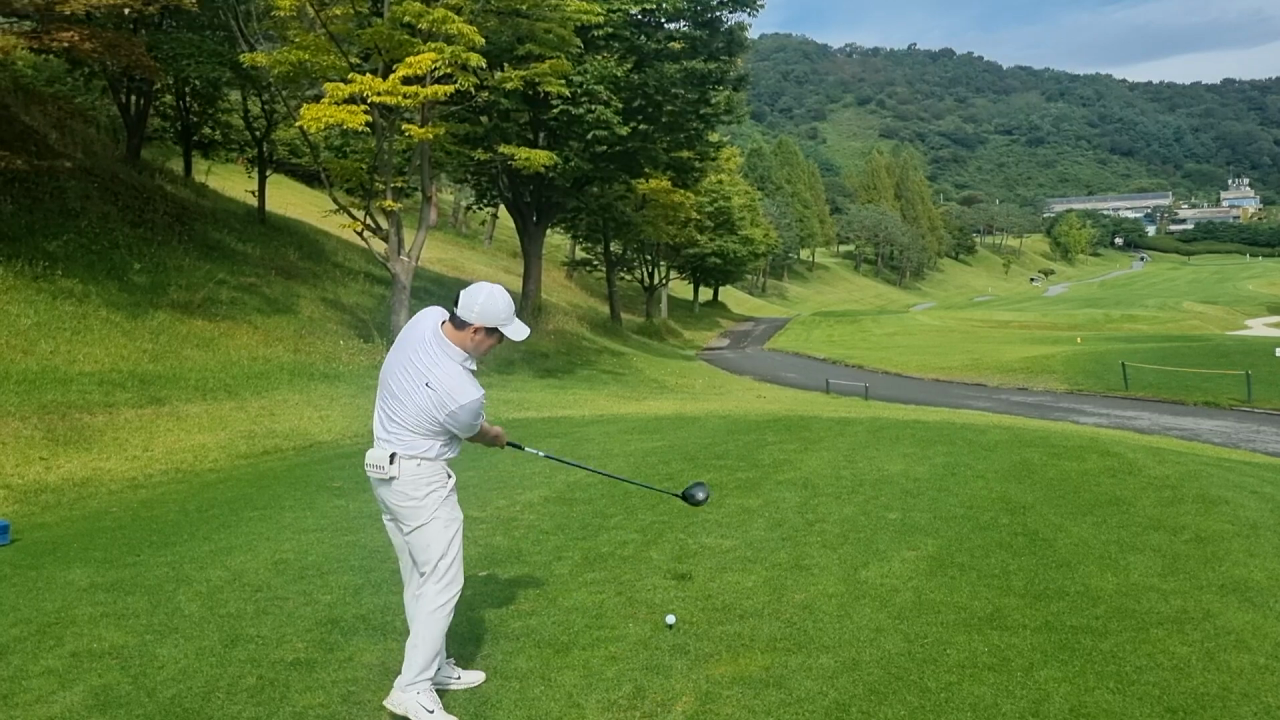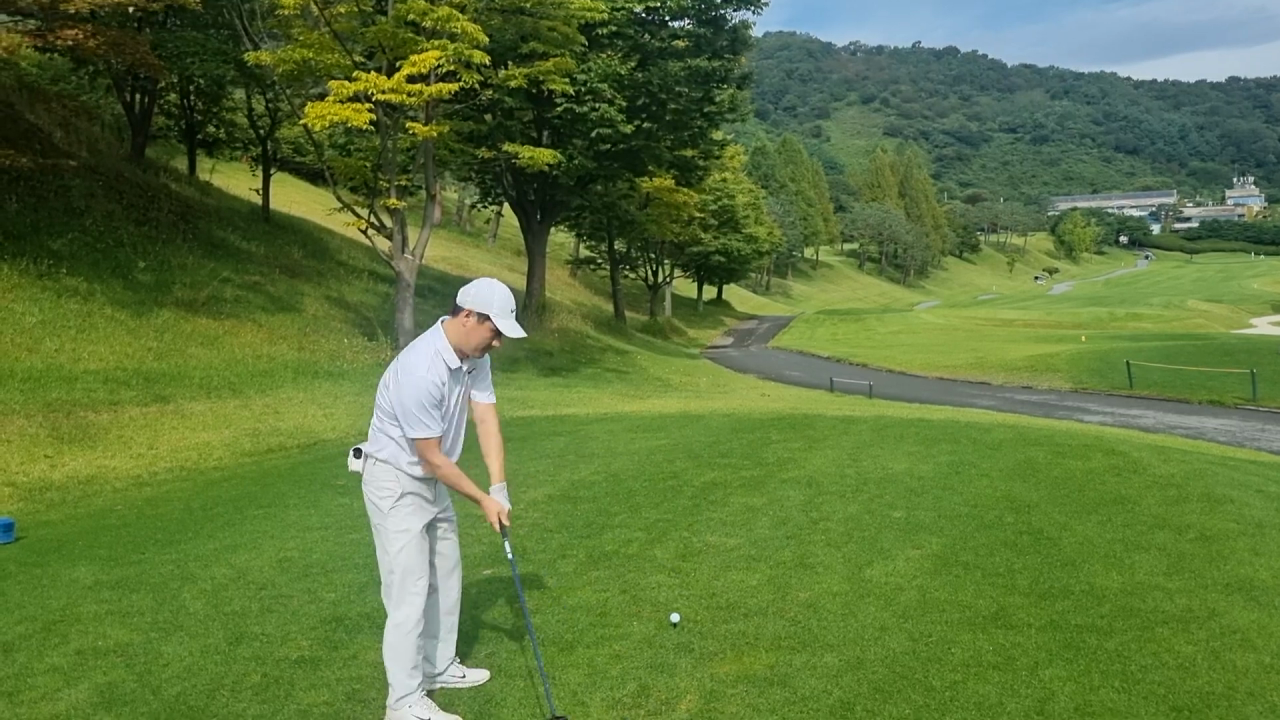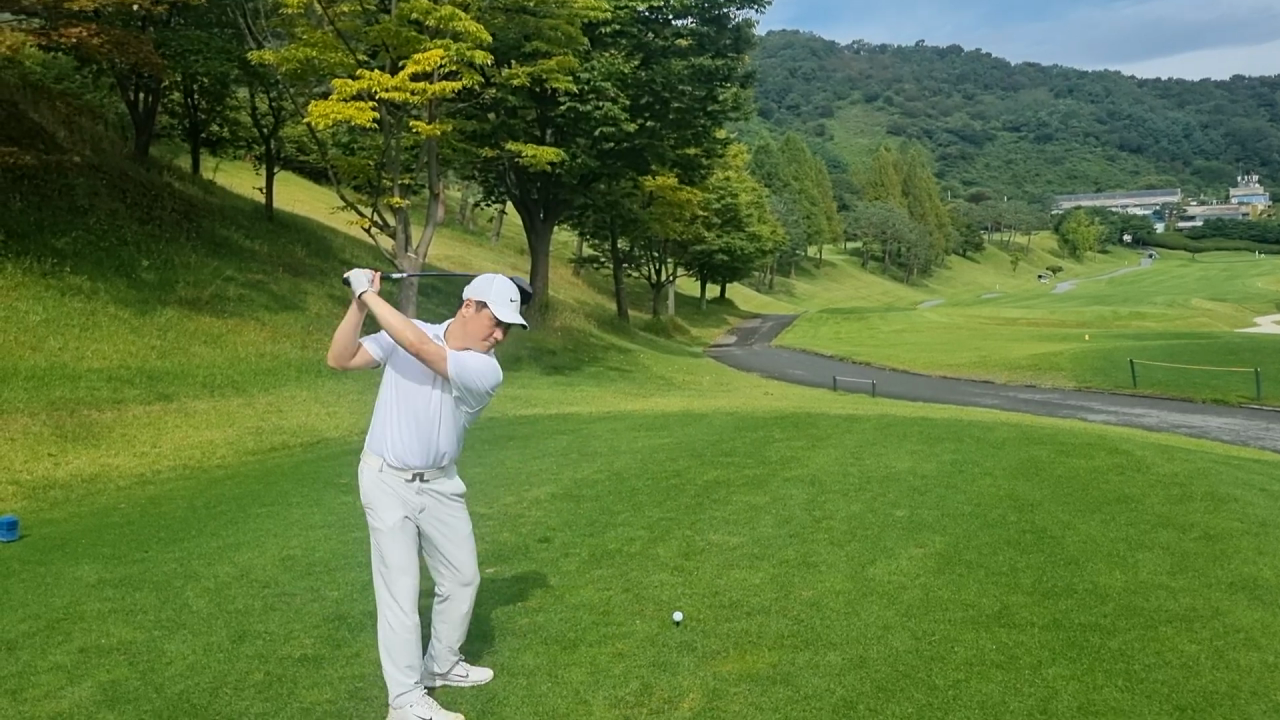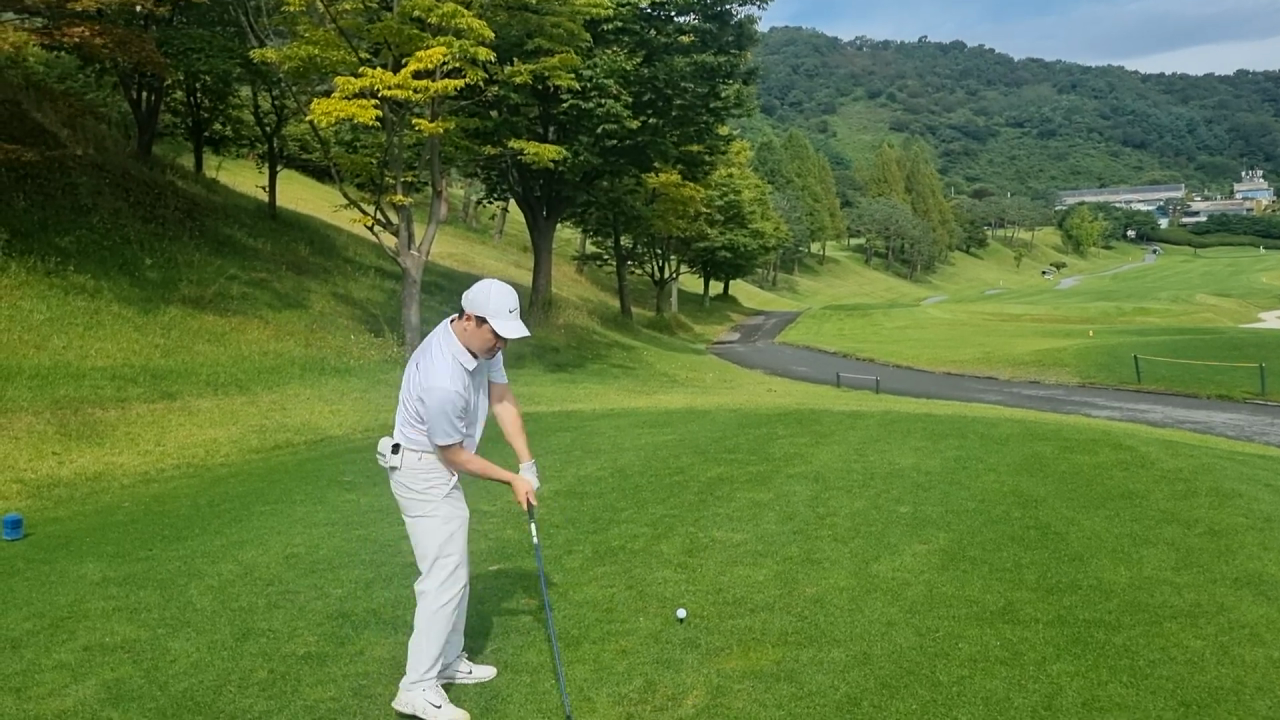
dt=0.5s
person 1, frame 1
left shoulder: (428, 318)
right shoulder: (463, 396)
right elbow: (474, 434)
left wrist: (483, 425)
right wrist: (495, 436)
left hip: (390, 470)
right hip: (420, 480)
left knee: (422, 579)
right knee: (442, 583)
left ankle: (433, 667)
person 1, frame 2
left shoulder: (472, 357)
right shoulder: (421, 374)
left elbow: (487, 421)
right elbow: (431, 456)
left wrist: (498, 486)
right wrist: (482, 497)
left hip: (430, 484)
right hip: (395, 484)
left knee: (444, 579)
right knee: (409, 592)
left ankle: (436, 666)
person 1, frame 3
left shoulder: (486, 372)
right shoulder: (414, 329)
left elbow: (420, 349)
right elbow: (339, 360)
left wrist: (371, 297)
right wrist: (358, 303)
left hip: (439, 484)
right hip: (386, 480)
left knee: (461, 579)
right knee: (399, 591)
left ankle: (440, 665)
person 1, frame 4
left shoulder: (483, 343)
right shoulder: (442, 382)
left elbow: (503, 401)
right elbow: (456, 457)
left wrist: (527, 463)
right wrist: (510, 479)
left hip: (444, 474)
right hip: (426, 474)
left knee: (451, 569)
right knee: (445, 576)
left ankle: (446, 662)
